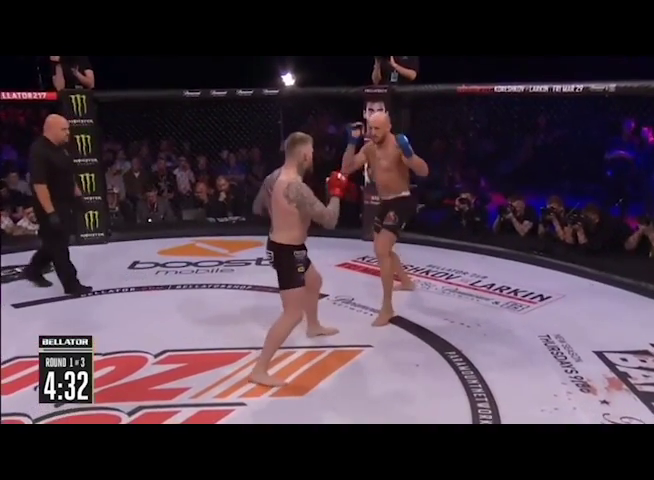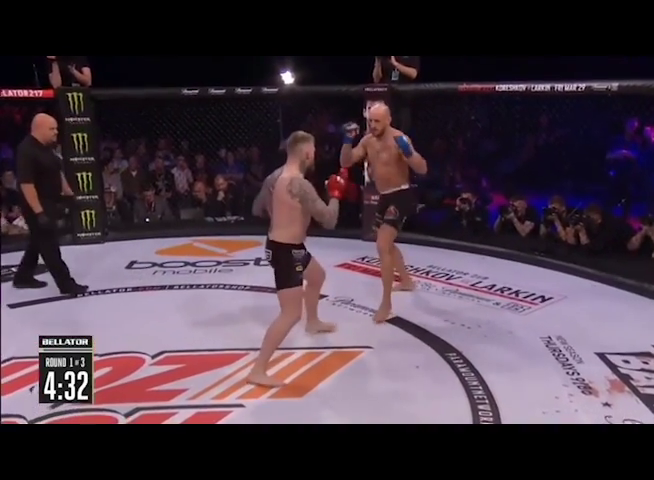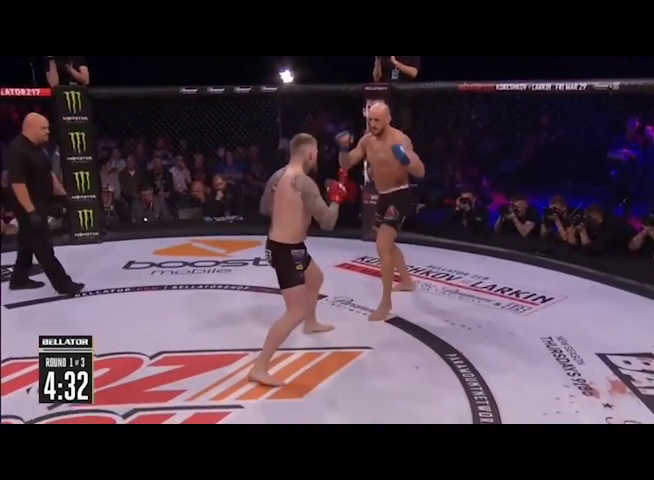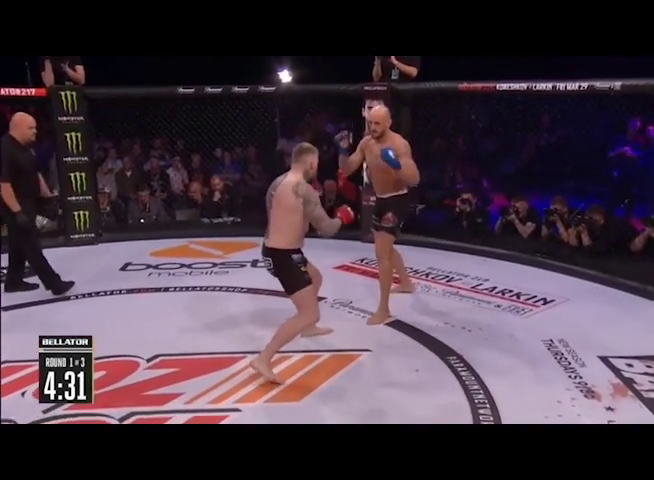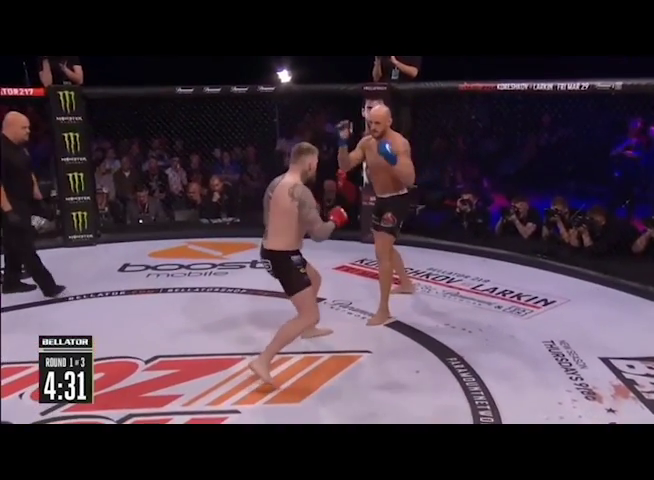
dt=0.1s
person 1, frame 1
left shoulder: (274, 177)
right shoulder: (297, 188)
left elbow: (258, 208)
right elbow: (329, 221)
right wrist: (336, 193)
left hip: (281, 246)
right hip: (288, 252)
left knee: (314, 282)
right knee: (292, 314)
left ankle: (314, 326)
right ankle: (260, 370)
person 1, frame 2
left shoulder: (275, 177)
right shoulder: (300, 185)
left elbow: (257, 209)
right elbow: (329, 221)
right wrist: (335, 194)
left hip: (281, 245)
right hip: (286, 251)
left knee: (318, 275)
right knee: (290, 314)
left ankle: (313, 322)
right ankle: (259, 370)
person 1, frame 3
left shoulder: (278, 176)
right shoulder: (304, 182)
left elbow: (265, 209)
right elbow: (327, 222)
right wrist: (336, 199)
left hip: (281, 244)
right hip: (286, 251)
left knee: (316, 278)
right knee: (296, 312)
left ankle: (311, 323)
right ankle: (259, 368)
person 1, frame 4
left shoulder: (278, 183)
right shoulder: (303, 190)
right elbow: (326, 229)
right wrist: (342, 218)
left hip: (273, 250)
right hip: (284, 256)
left knee: (316, 279)
right knee: (308, 313)
left ankle: (310, 329)
right ankle: (264, 359)
person 1, frame 5
left shoulder: (275, 184)
right shoulder: (300, 191)
right elbow: (318, 234)
right wrist: (335, 220)
left hip: (272, 251)
right hip: (284, 258)
left knee: (314, 280)
right knee: (309, 315)
left ankle: (308, 330)
right ankle: (262, 361)
person 2, frame 1
left shoulder: (398, 146)
right shoulder: (369, 148)
left elbow: (424, 172)
right elbow: (347, 168)
left wrist: (409, 155)
right wrist: (352, 143)
left hip: (401, 203)
right hip: (385, 203)
left knee: (382, 250)
right knee: (382, 248)
left ankle: (387, 308)
right ankle: (405, 281)
person 2, frame 2
left shoulder: (399, 139)
right shoulder: (367, 140)
left elbow: (422, 169)
right elbow: (346, 162)
left wrist: (408, 153)
right wrist: (348, 141)
left hip: (401, 197)
right hip: (384, 197)
left knee: (383, 246)
right knee: (387, 245)
left ankle: (386, 304)
right ankle: (406, 281)
person 2, frame 3
left shoulder: (400, 140)
right shoulder: (367, 140)
left elbow: (420, 172)
right elbow: (345, 165)
left wrist: (406, 161)
right wrist: (344, 149)
left hip: (400, 196)
right hip: (383, 197)
left knee: (382, 247)
right knee: (387, 244)
left ankle: (385, 304)
right ankle: (406, 281)
person 2, frame 4
left shoulder: (399, 145)
right shoulder: (365, 143)
left elbow: (414, 180)
right elbow: (346, 171)
left wrist: (397, 166)
right wrist: (343, 151)
left hip: (397, 201)
right hip: (381, 200)
left knee: (381, 252)
right knee: (386, 248)
left ankle: (384, 309)
right ankle: (405, 283)
person 2, frame 5
left shoulder: (399, 144)
right shoulder: (366, 142)
left elbow: (410, 179)
right elbow: (345, 166)
left wrist: (392, 160)
right wrist: (343, 143)
left hip: (397, 200)
right hip: (380, 200)
left knee: (381, 253)
right knee: (386, 248)
left ankle: (383, 310)
right ankle: (406, 283)
person 3, frame 1
left shoulder: (60, 148)
right shoulder: (39, 151)
right elbow: (39, 185)
left wrist: (78, 194)
right wrist: (50, 212)
left hip: (64, 202)
right hip: (50, 207)
left knee: (57, 242)
right knee: (58, 244)
left ankle: (33, 270)
right ankle: (71, 284)
person 3, frame 2
left shoulder: (48, 148)
right shoulder: (26, 150)
left elbow: (57, 173)
right elbow: (26, 184)
left wrist: (69, 193)
right wrist: (39, 212)
left hip: (50, 203)
right hip: (37, 207)
left knee: (38, 242)
right knee: (50, 245)
left ankle: (23, 276)
right ankle: (66, 284)
person 3, frame 3
left shoulder: (39, 148)
right shoulder: (17, 150)
left elbow: (48, 173)
right elbow: (17, 184)
left wrist: (62, 193)
right wrist: (31, 211)
left hip: (41, 202)
right hip: (29, 206)
left knee: (29, 241)
right knee: (43, 244)
left ankle: (19, 278)
right ankle: (62, 283)
person 3, frame 4
left shoulder: (26, 148)
left elbow: (35, 174)
left wrist: (48, 195)
right wrist: (17, 210)
left hip: (28, 203)
right hip: (16, 207)
left knee: (19, 244)
right knee: (31, 245)
right ankle: (54, 283)
person 3, frame 5
left shoulder: (20, 148)
left elbow: (29, 175)
left wrist: (38, 198)
left hip: (23, 203)
right knee: (24, 245)
right ankle: (47, 285)
